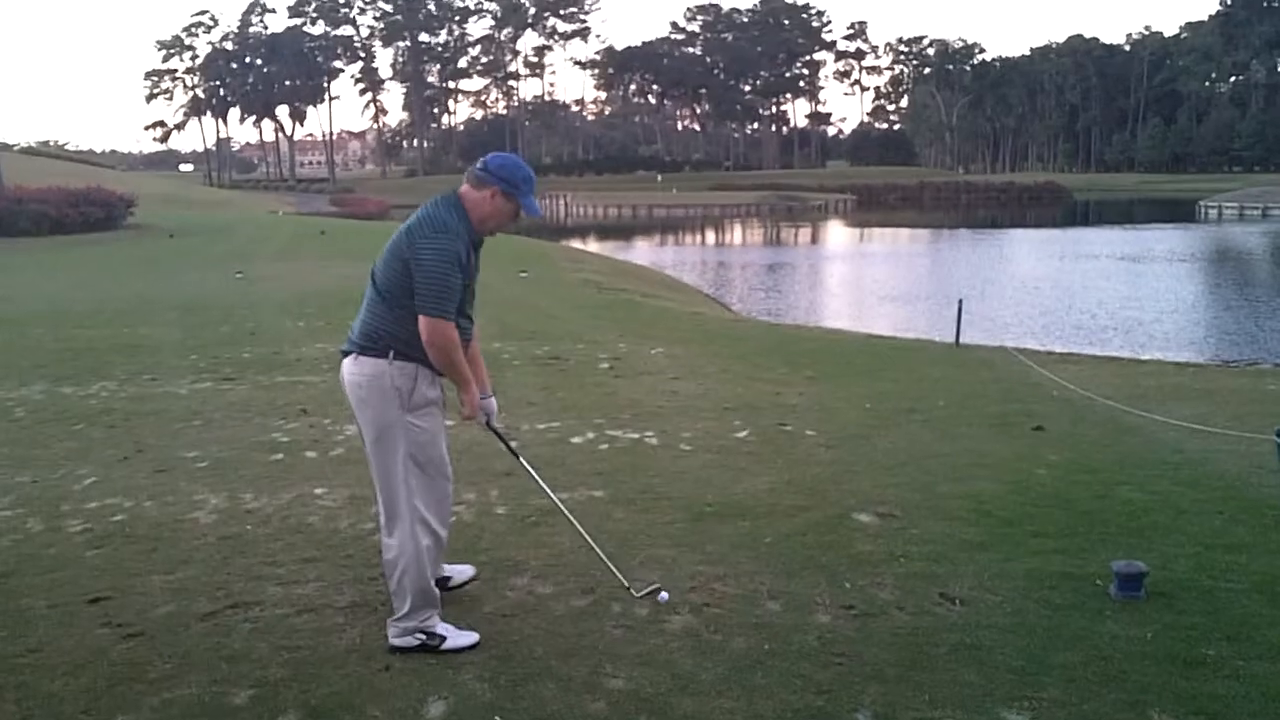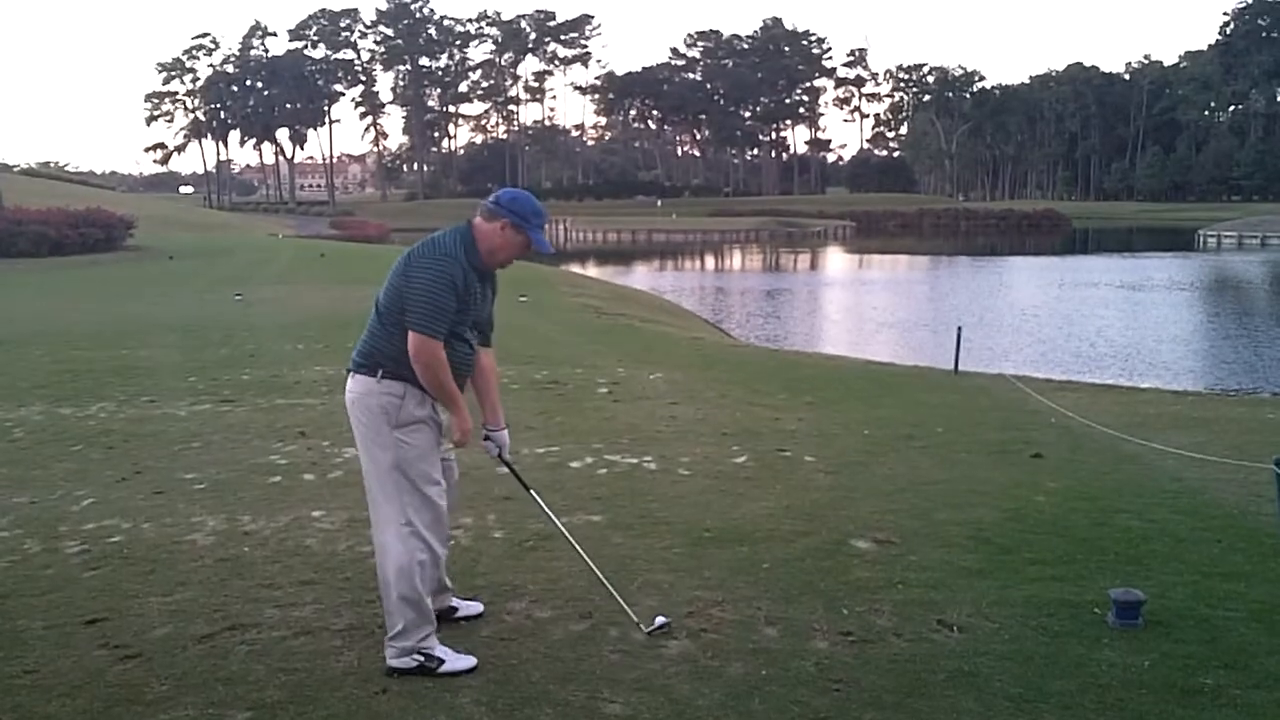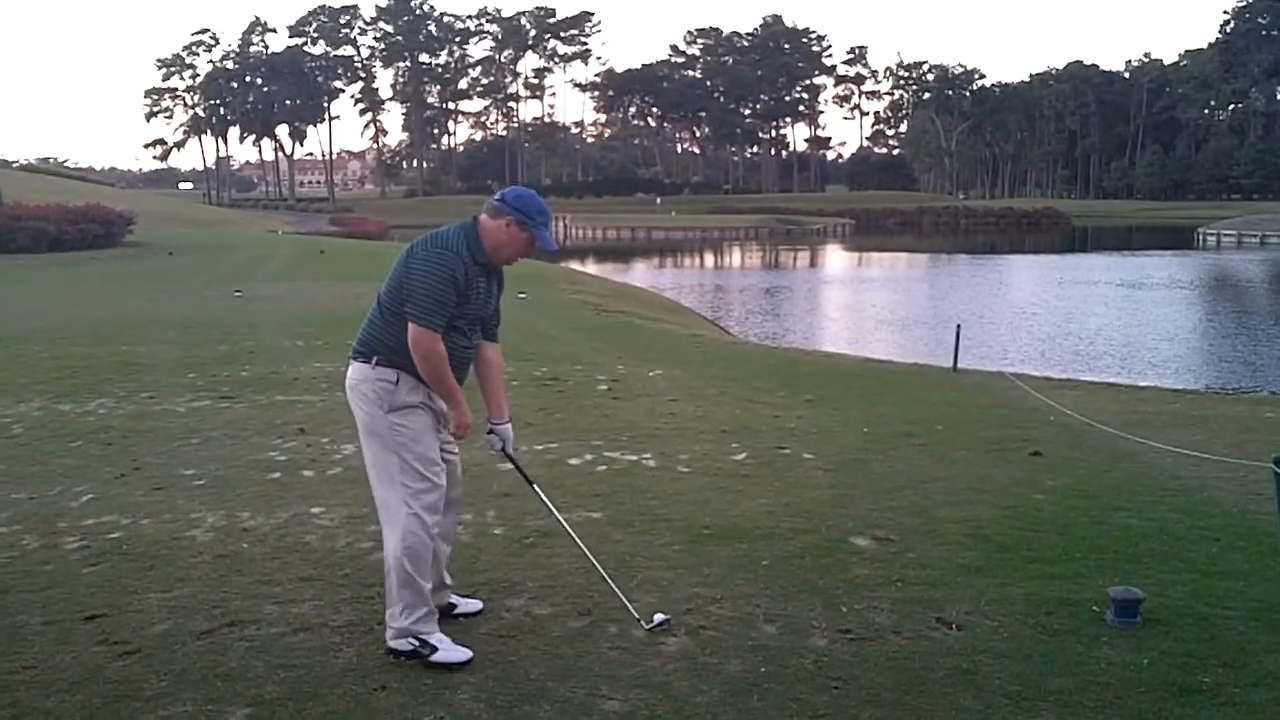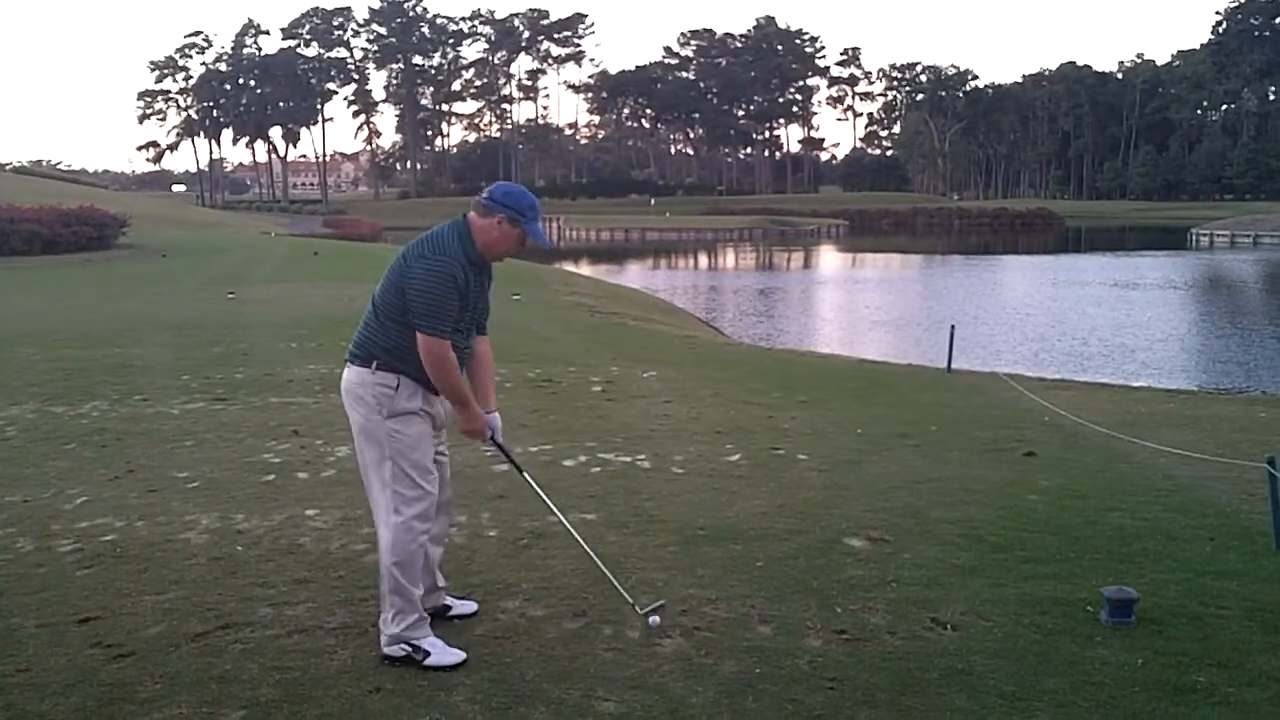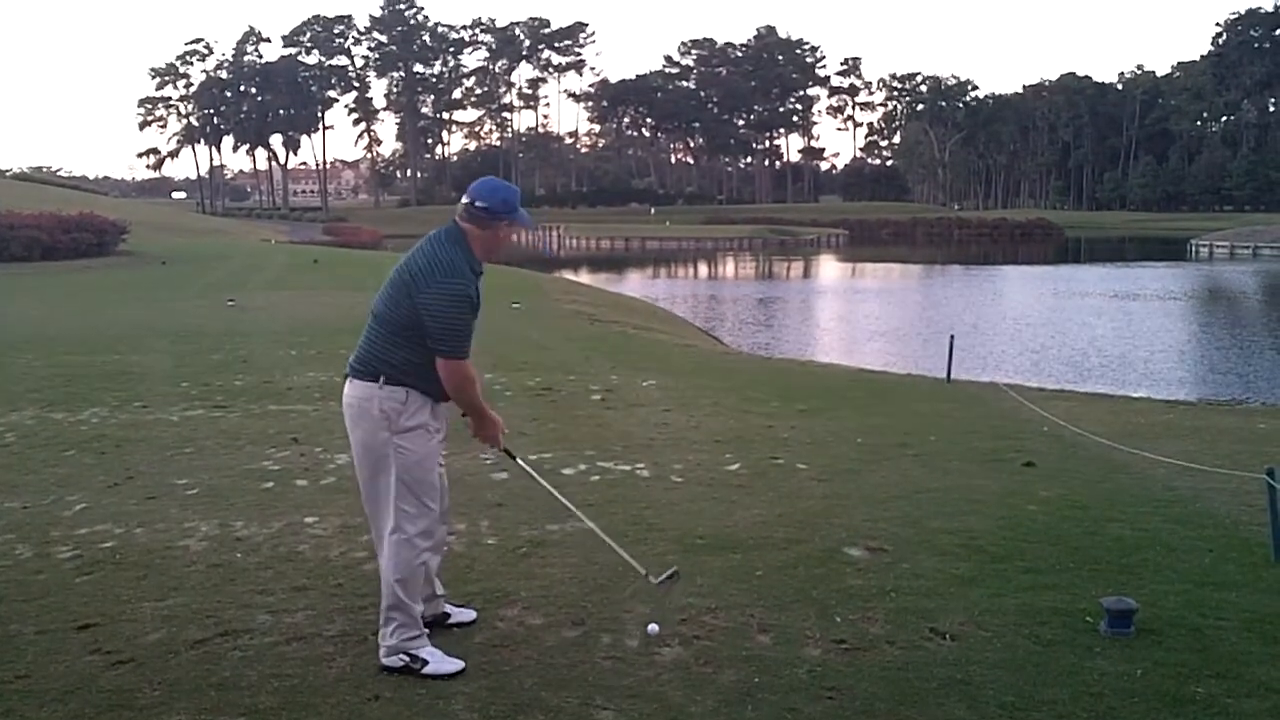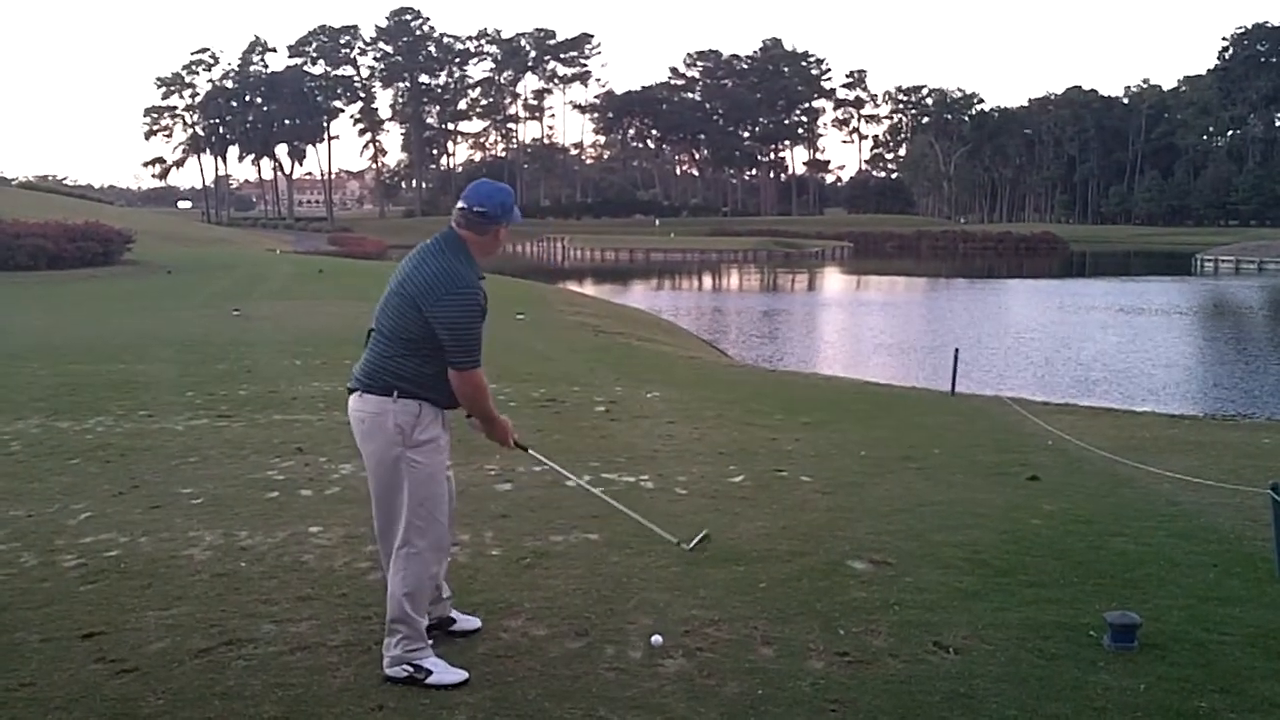
dt=0.2s
person 1, frame 1
left shoulder: (451, 225)
right shoulder: (442, 236)
left elbow: (459, 321)
right elbow: (436, 331)
left wrist: (484, 387)
right wrist: (466, 388)
left hip: (387, 367)
right hip: (392, 373)
left knee: (416, 485)
right knee: (418, 495)
left ankle: (424, 572)
right ankle: (413, 625)
person 1, frame 2
left shoulder: (479, 269)
right shoulder: (440, 260)
left elbow: (479, 348)
right elbow: (424, 348)
left wrist: (496, 421)
right wrist: (458, 412)
left hip: (415, 395)
right hip: (388, 394)
left knee: (434, 502)
right knee: (411, 517)
left ankle: (433, 598)
right ankle: (411, 646)
person 1, frame 3
left shoulder: (489, 269)
right shoulder: (440, 255)
left elbow: (487, 344)
right elbow: (422, 339)
left wrist: (500, 416)
right wrist: (457, 406)
left hip: (424, 385)
right hip: (388, 382)
left knee: (443, 494)
right knee: (416, 501)
left ankle: (434, 594)
right ankle: (410, 629)
person 1, frame 4
left shoulder: (478, 264)
right shoulder: (438, 258)
left elbow: (476, 338)
right elbow: (433, 347)
left wrist: (489, 408)
right wrist: (467, 409)
left hip: (419, 387)
right hip: (384, 386)
left knee: (434, 498)
right knee: (409, 506)
left ankle: (428, 595)
right ankle: (403, 633)
person 1, frame 5
left shoulder: (456, 258)
right shoulder: (447, 273)
left elbow: (457, 348)
right elbow: (452, 364)
left wrist: (478, 408)
right wrist: (482, 416)
left hip: (410, 396)
right hip: (389, 400)
left knee: (430, 507)
right knee: (409, 519)
left ankle: (427, 604)
right ankle: (401, 644)
person 1, frame 6
left shoulder: (437, 255)
right shoulder: (459, 286)
right elbow: (466, 377)
left wrist: (482, 414)
right wrist: (493, 422)
left hip: (400, 403)
right hip: (400, 413)
left knee: (433, 514)
right knee: (416, 532)
left ankle: (432, 607)
right ankle: (405, 655)
